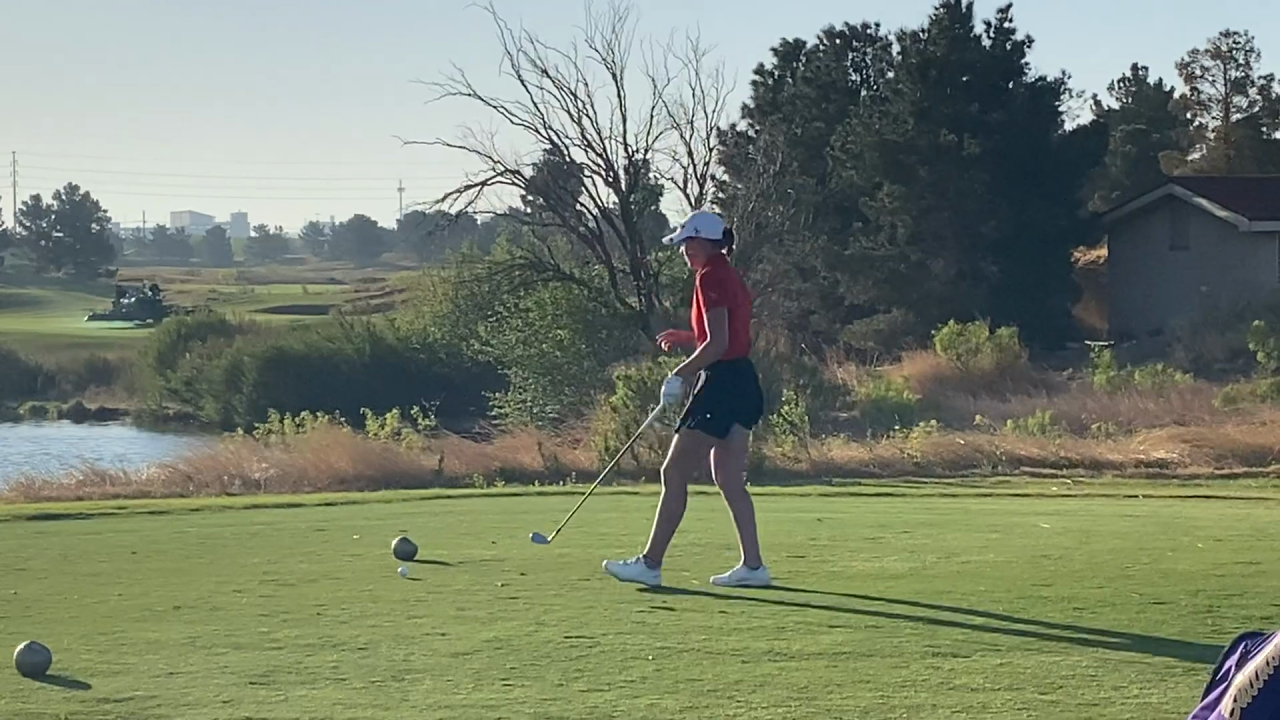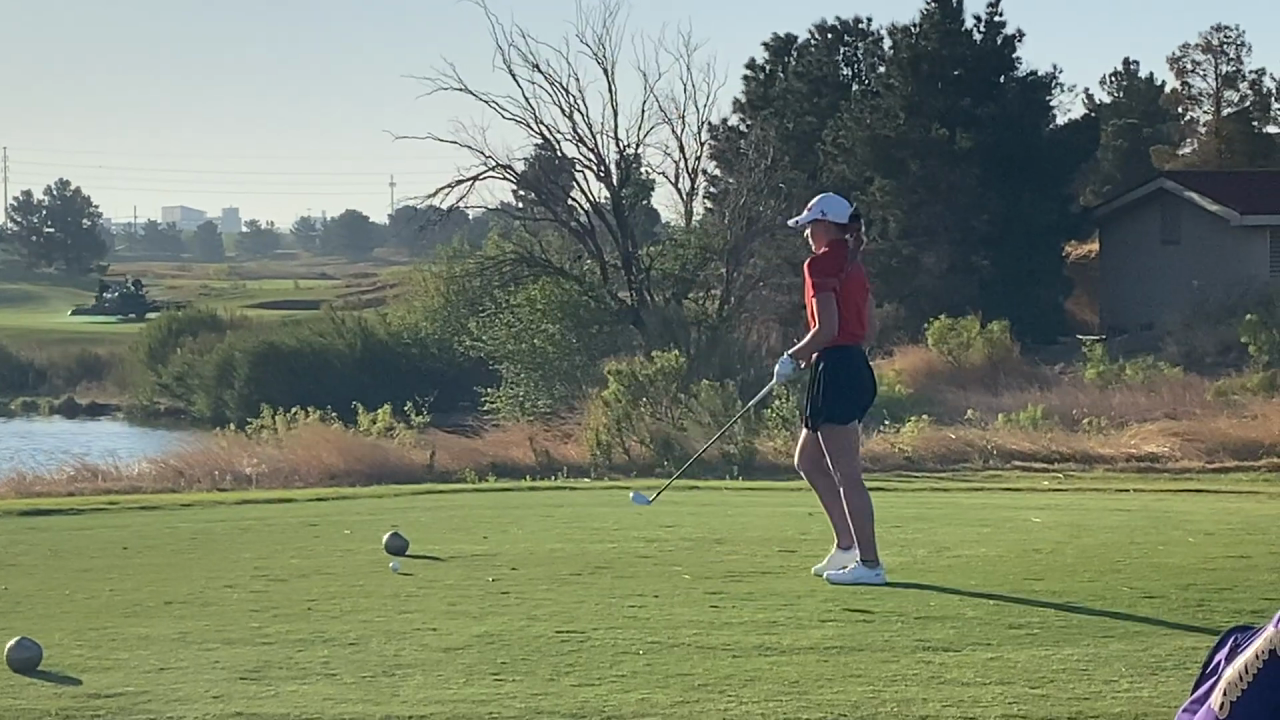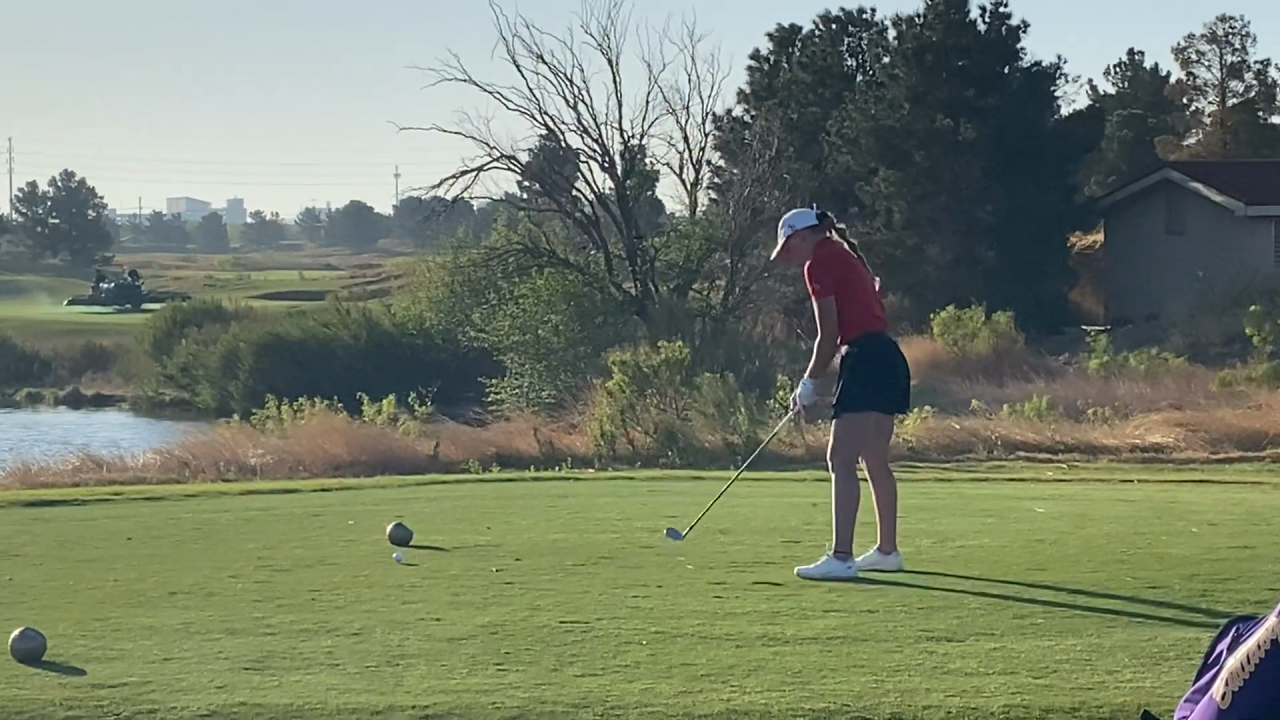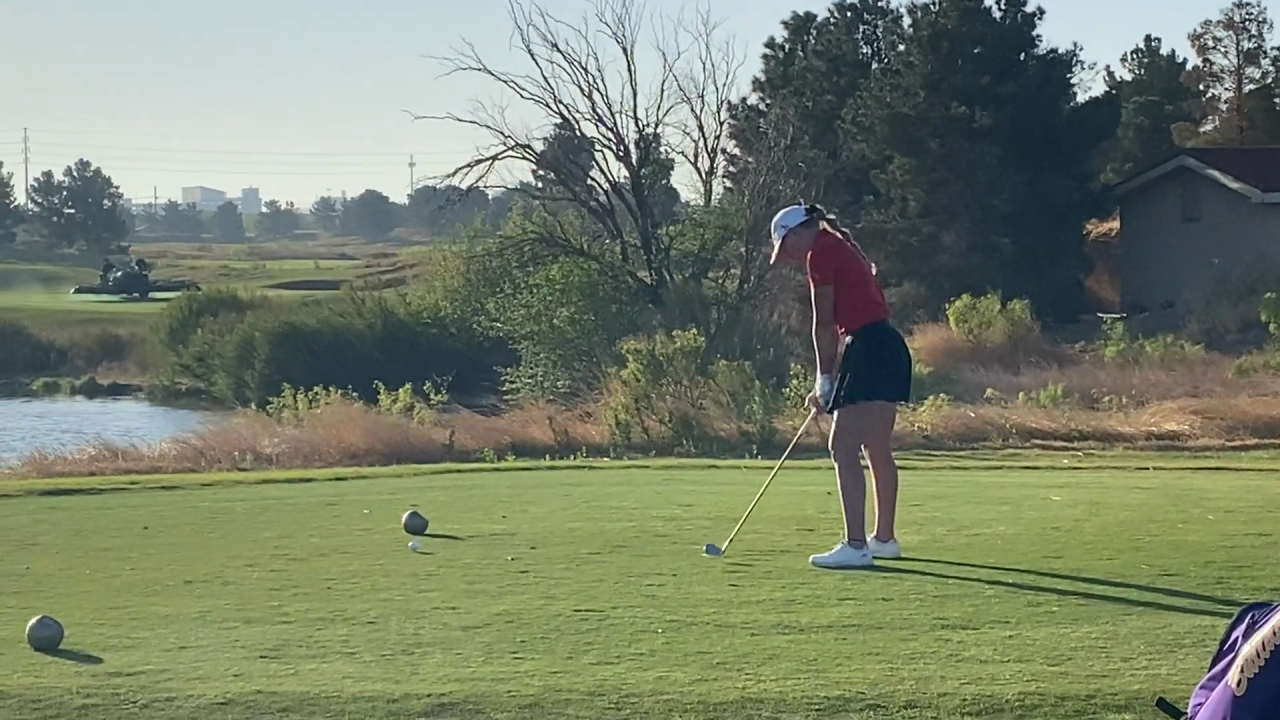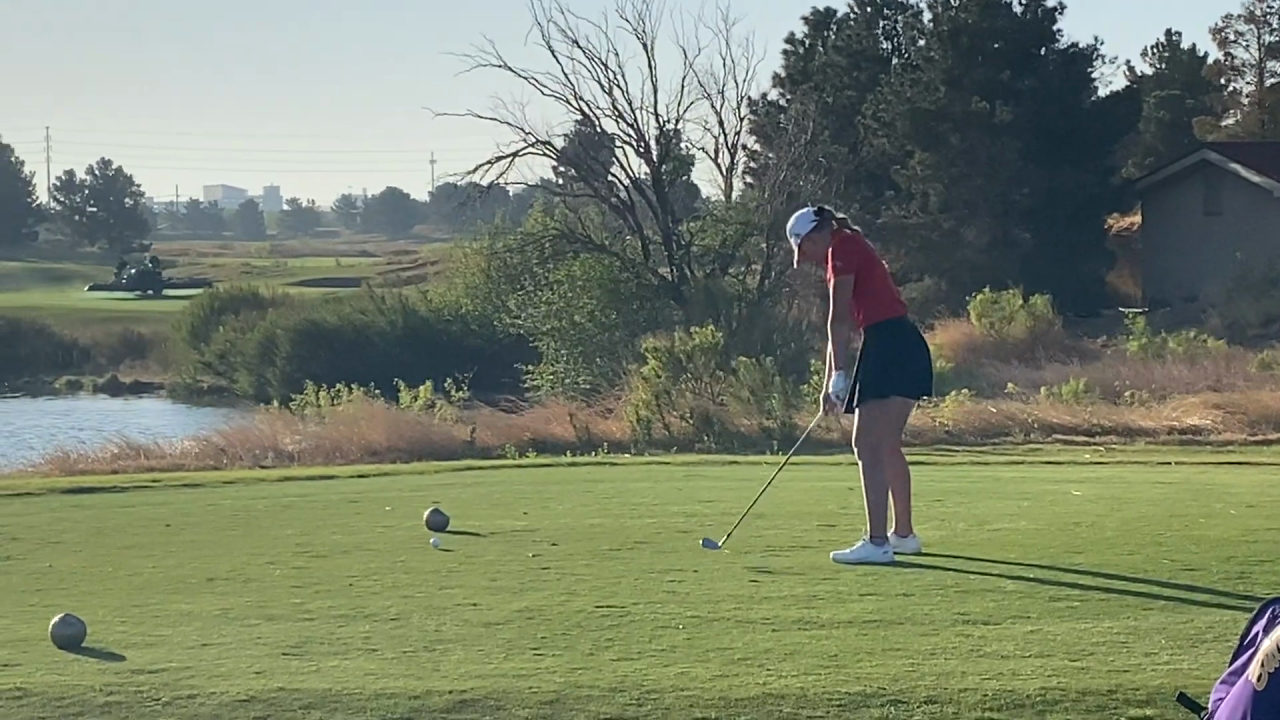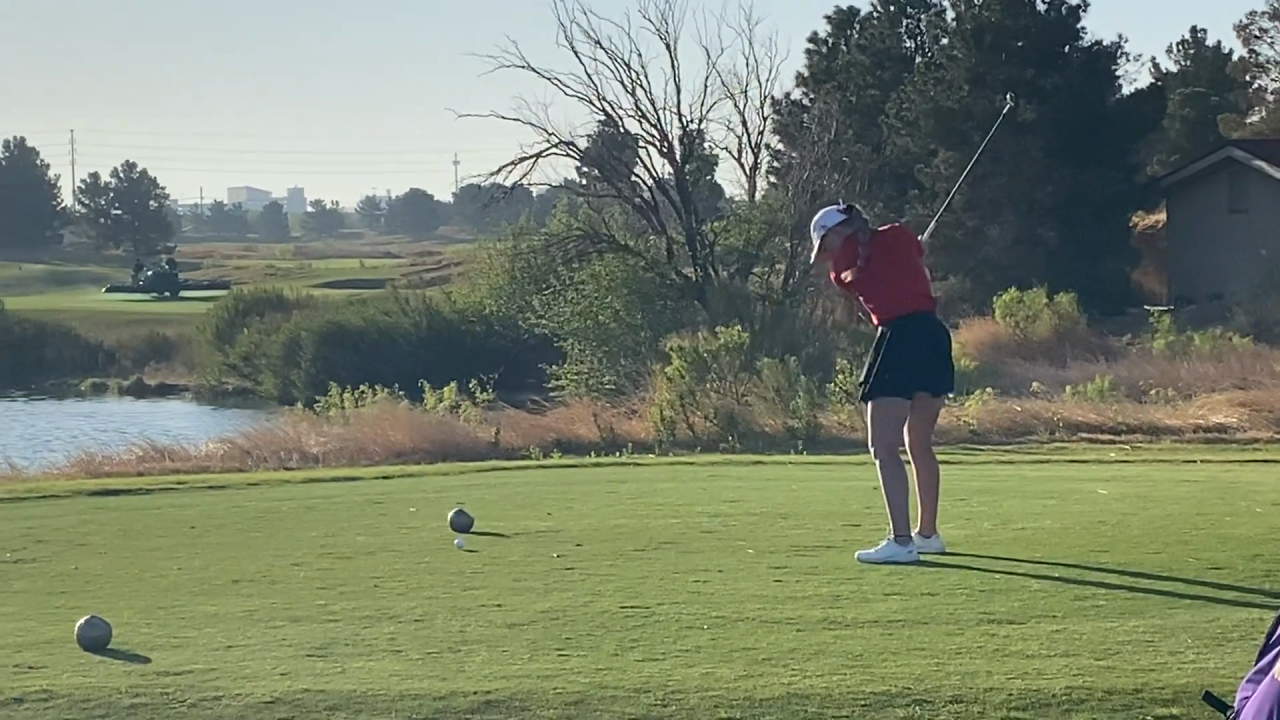
dt=0.7s
person 1, frame 1
left shoulder: (710, 277)
right shoulder: (731, 276)
left elbow: (717, 343)
left wrist: (678, 376)
right wrist: (688, 337)
left hip: (722, 384)
right hip: (741, 382)
left knee: (674, 475)
right knee: (730, 480)
left ankle: (649, 563)
right ankle: (752, 565)
person 1, frame 2
left shoulder: (820, 263)
right shoulder: (853, 264)
left elbow: (825, 330)
right elbow: (869, 327)
left wrist: (790, 358)
left hip: (836, 370)
right hip: (856, 366)
left knee: (845, 474)
right knee: (808, 460)
left ankle: (869, 563)
right ankle: (847, 547)
person 1, frame 3
left shoulder: (819, 263)
right shoulder: (843, 257)
left elbow: (829, 335)
left wrist: (809, 382)
right wrist: (813, 381)
left hip: (865, 361)
right hip: (886, 358)
left knee: (841, 461)
right knee: (875, 461)
left ankle: (841, 557)
right ankle: (887, 550)
person 1, frame 4
left shoulder: (820, 254)
right shoulder: (839, 250)
left elbow: (823, 325)
right elbow: (836, 325)
left wrist: (825, 380)
right wrist: (823, 381)
left hip: (870, 352)
right hip: (886, 350)
left knee: (843, 449)
right knee: (878, 450)
left ankle: (855, 545)
right ankle: (884, 538)
person 1, frame 5
left shoulder: (842, 248)
right shoulder: (845, 254)
left elbow: (840, 319)
right elbow: (839, 327)
left wrist: (839, 375)
right wrist: (830, 383)
left hip: (888, 346)
right hip: (902, 346)
left knee: (868, 446)
right knee: (888, 447)
left ankle: (877, 542)
right ankle: (903, 534)
person 1, frame 6
left shoulder: (841, 270)
right shoulder: (899, 234)
right elbow: (924, 279)
left hip: (899, 342)
right hip: (934, 336)
left knee: (884, 448)
right knee: (920, 445)
left ankle: (901, 541)
right ankle: (927, 533)
